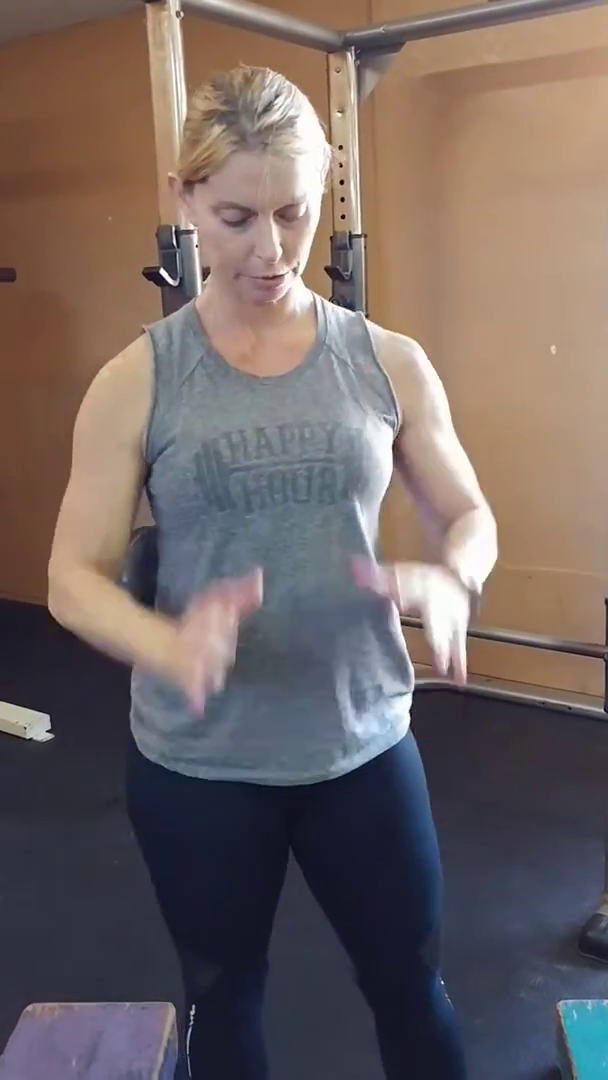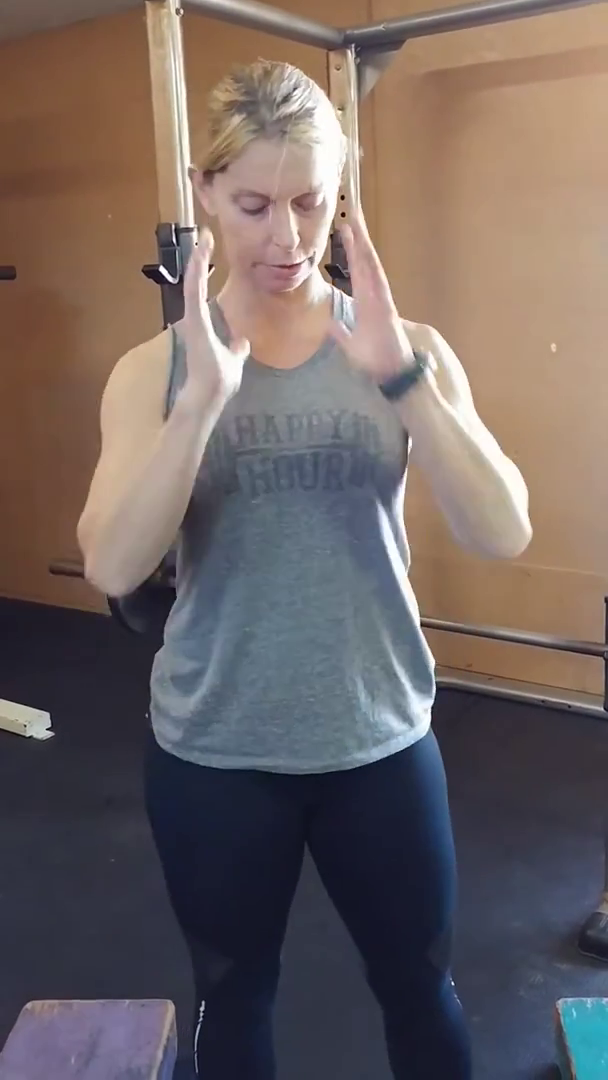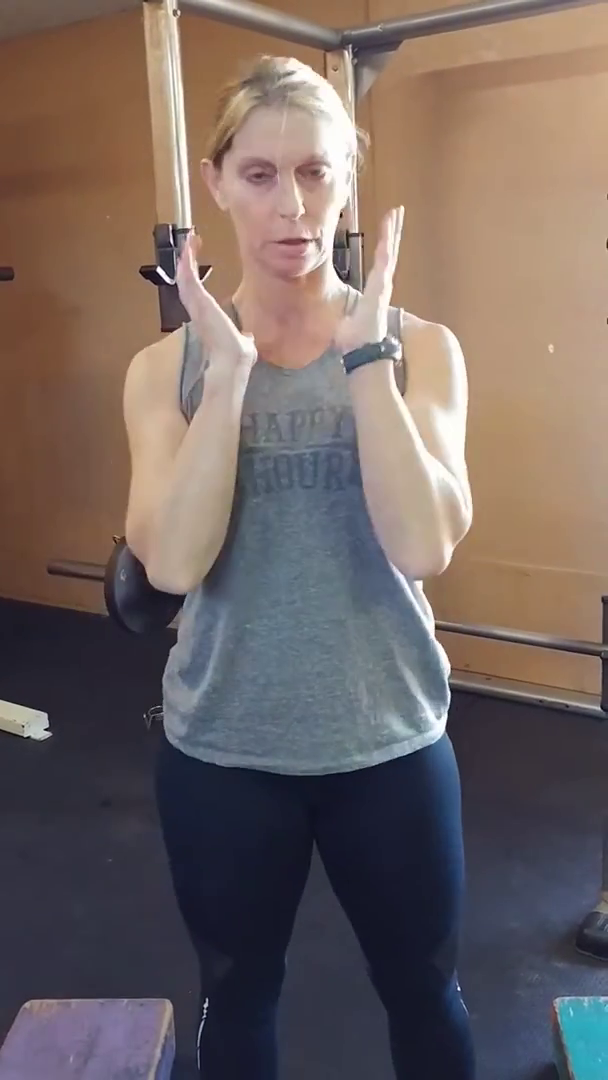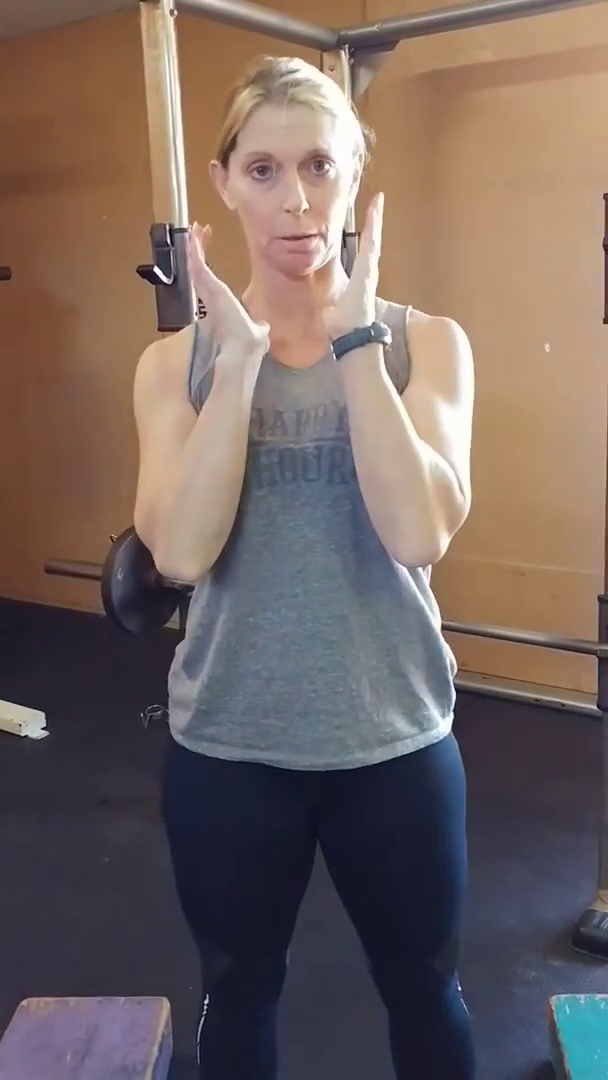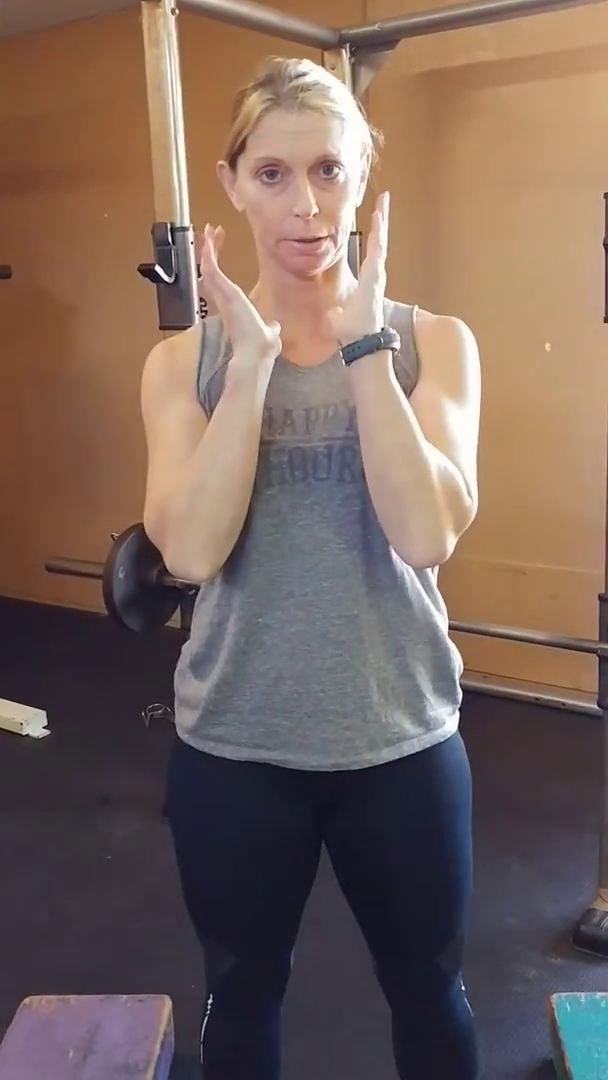
dt=0.2s
person 1, frame 1
left shoulder: (386, 364)
right shoulder: (137, 380)
left elbow: (471, 521)
right elbow: (74, 577)
left wrist: (448, 577)
right wrist: (164, 645)
left hip: (363, 747)
right hip: (198, 763)
left knee: (413, 994)
person 1, frame 2
left shoulder: (411, 349)
right shoulder: (154, 370)
left elbow: (504, 531)
right elbow: (111, 565)
left wrist: (398, 372)
right wrist: (204, 397)
left hip: (379, 740)
right hip: (213, 753)
left knee: (420, 990)
right knee: (233, 997)
person 1, frame 3
left shoulder: (418, 347)
right shoulder: (169, 366)
left elbow: (426, 545)
right elbow: (172, 563)
left wrist: (363, 352)
right wrist: (228, 370)
left hip: (390, 742)
right hip: (222, 753)
left knee: (425, 992)
right knee: (238, 997)
person 1, frame 4
left shoulder: (425, 342)
right shoulder: (178, 361)
left elbow: (422, 532)
right elbow: (180, 551)
left wrist: (354, 338)
right wrist: (239, 355)
left hip: (396, 739)
right hip: (227, 746)
left knee: (425, 990)
right knee: (239, 994)
person 1, frame 5
left shoulder: (433, 342)
right shoulder: (185, 361)
left elbow: (429, 534)
right elbow: (191, 549)
left wrist: (363, 341)
right wrist: (251, 355)
left hip: (401, 739)
right hip: (233, 747)
left knee: (429, 991)
right knee: (242, 994)
